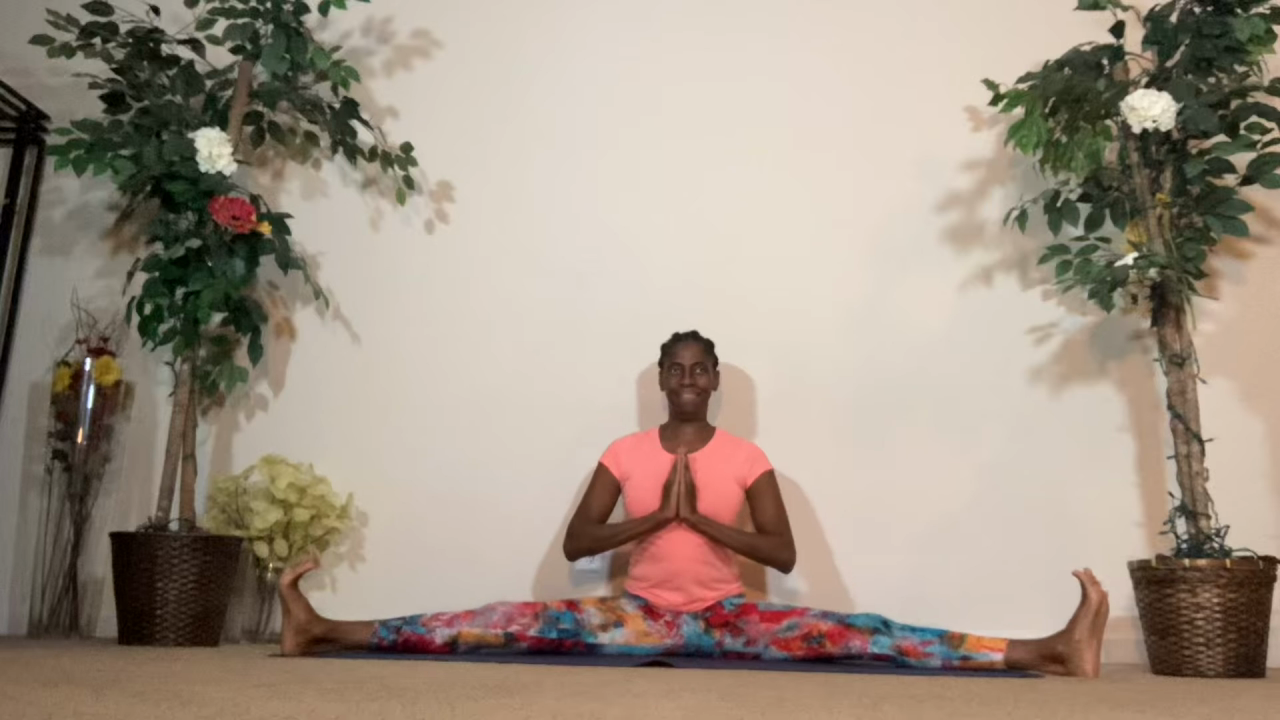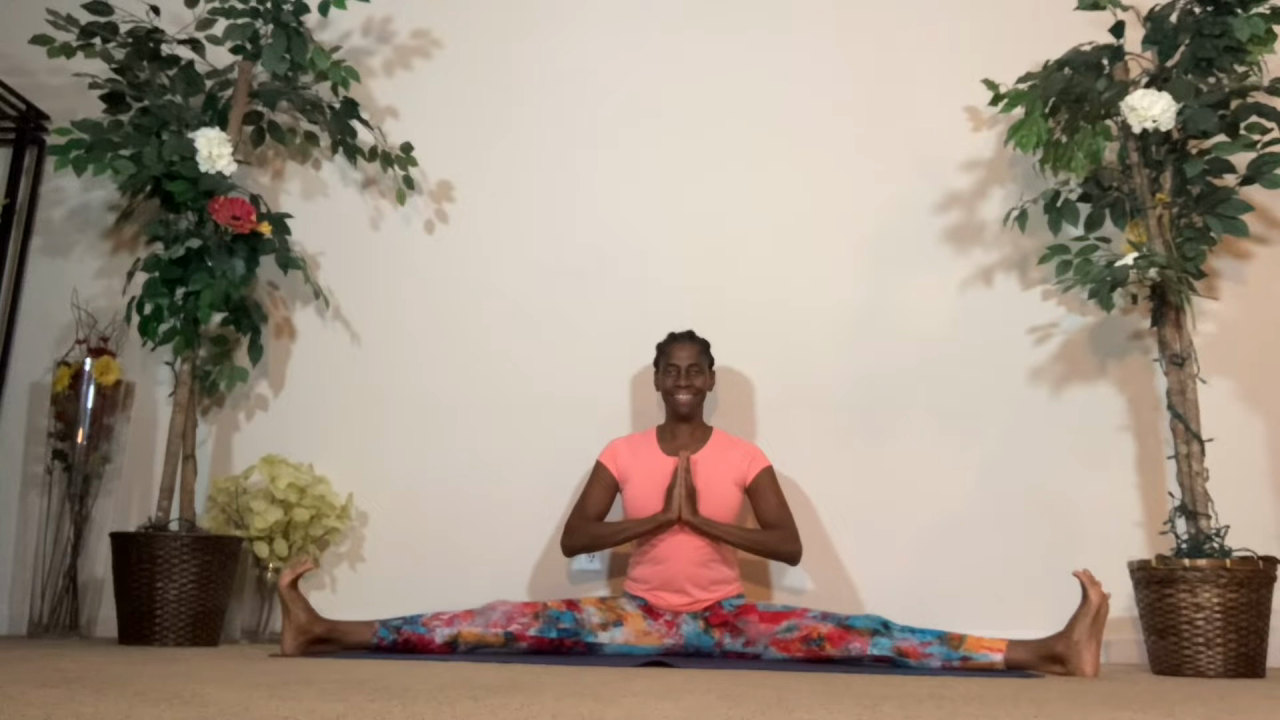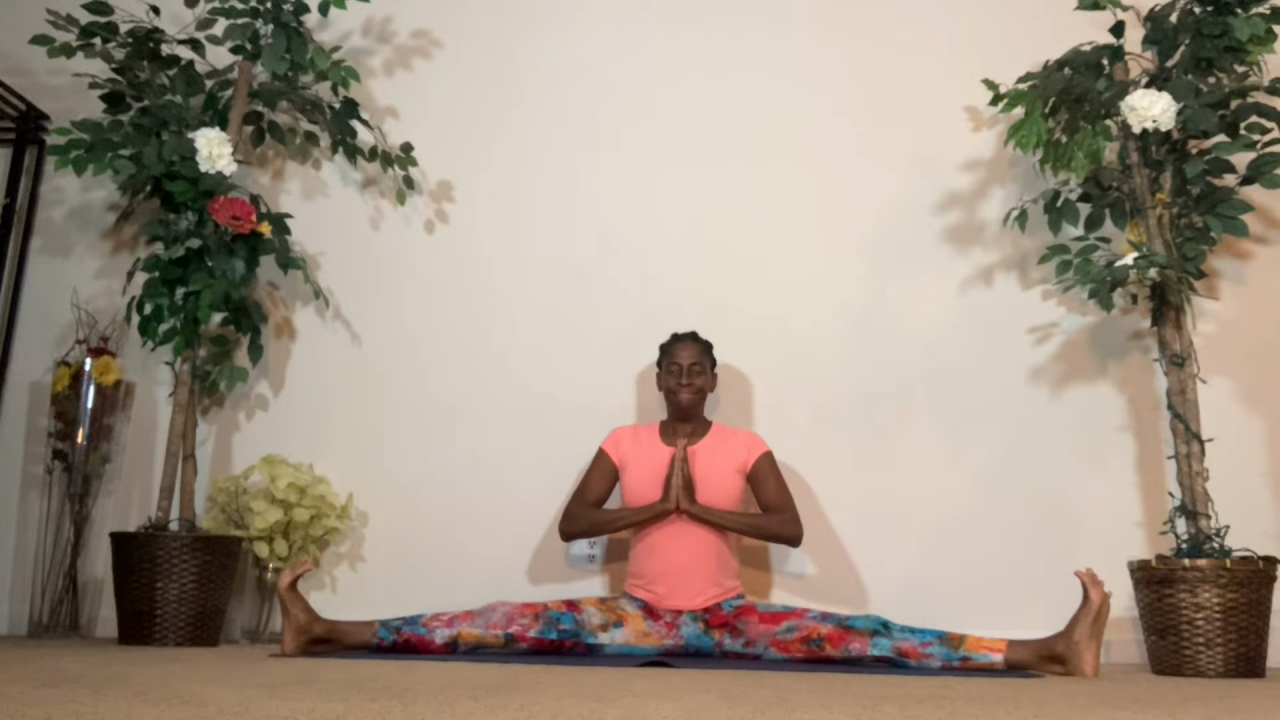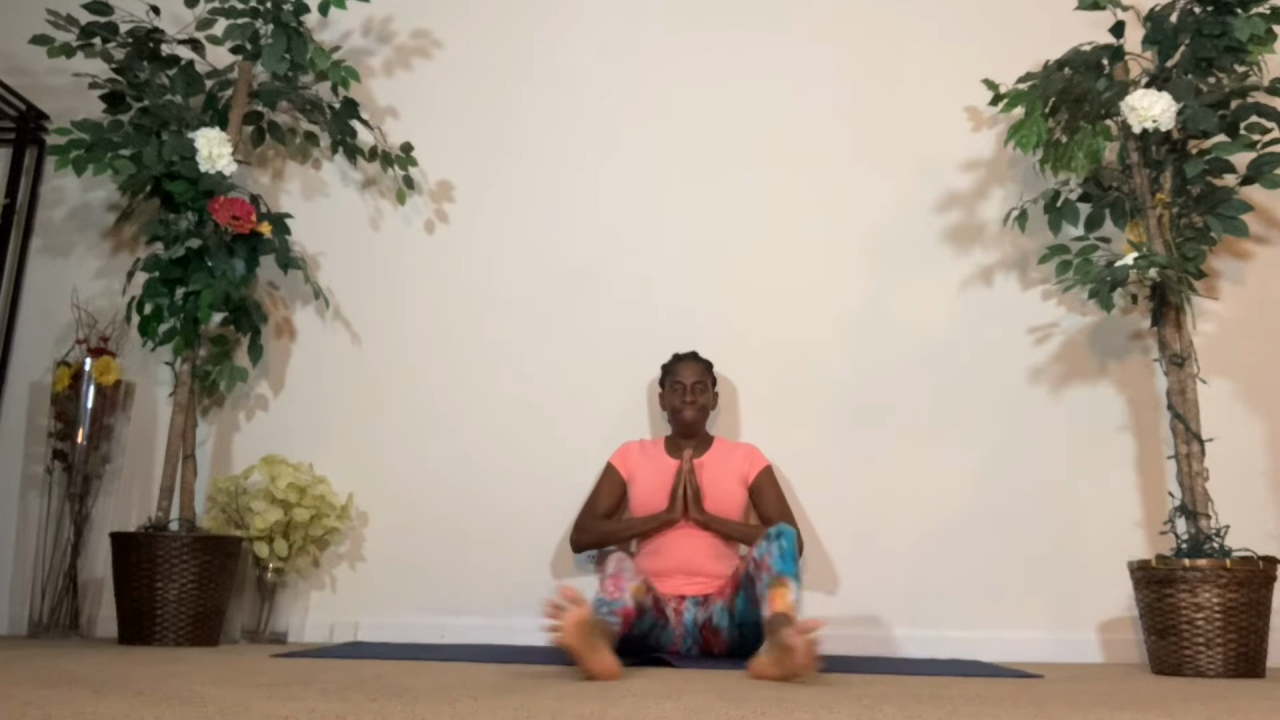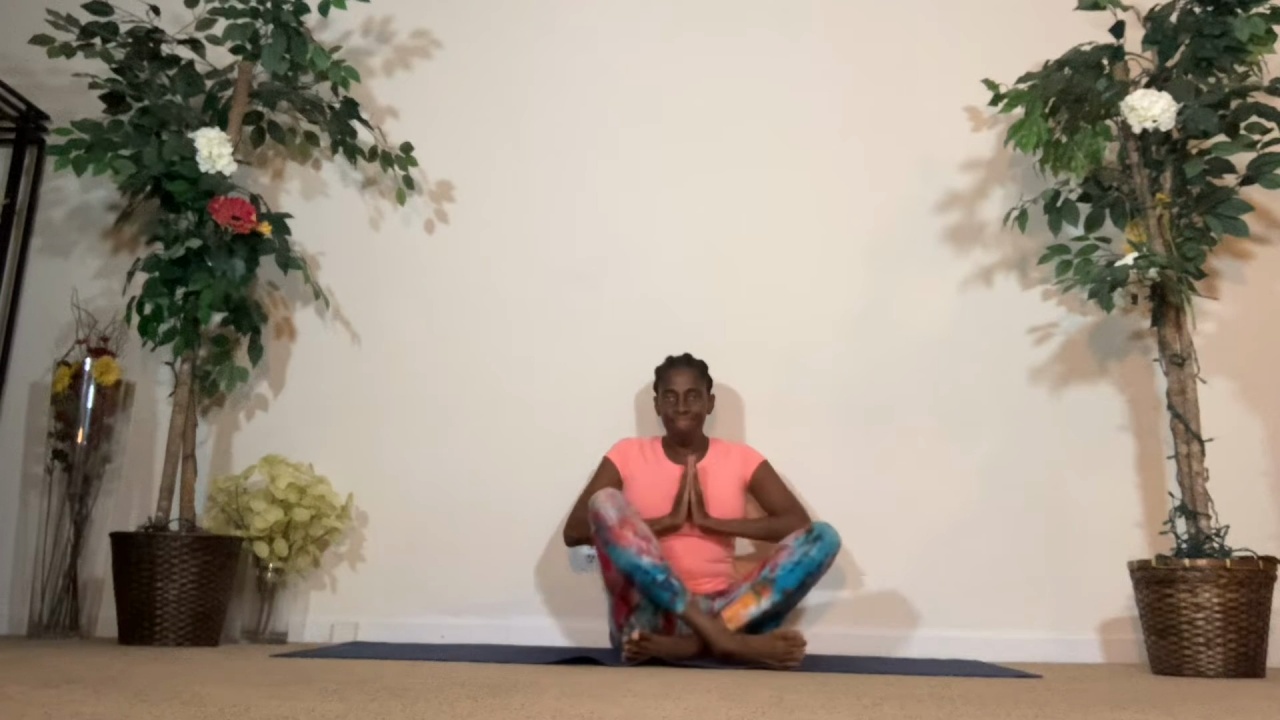
dt=1s
person 1, frame 1
left shoulder: (746, 458)
right shoulder: (624, 453)
left elbow: (784, 553)
right elbow: (575, 541)
left wrist: (698, 515)
right wrist: (657, 513)
left hip: (728, 617)
right hip: (639, 616)
left knee: (857, 634)
right knee: (515, 622)
left ankle: (1047, 651)
right ankle: (325, 630)
person 1, frame 2
left shoulder: (744, 457)
right shoulder: (621, 453)
left elbow: (789, 545)
right elbow: (573, 538)
left wrist: (702, 518)
right wrist: (658, 515)
left hip: (728, 619)
right hip: (637, 618)
left knee: (855, 637)
right knee: (512, 623)
left ankle: (1047, 651)
right ankle: (324, 631)
person 1, frame 3
left shoulder: (746, 446)
right shoulder: (625, 443)
left elbow: (791, 528)
right elbow: (571, 523)
left wrist: (701, 506)
right wrist: (655, 506)
left hip: (727, 617)
right hip: (638, 616)
left knee: (858, 636)
right knee: (509, 624)
left ankle: (1051, 652)
right ankle: (324, 631)
person 1, frame 4
left shoulder: (746, 459)
right shoulder: (631, 457)
left elbow: (793, 542)
right elbow: (580, 536)
left wrist: (706, 516)
right wrist: (666, 514)
left hip: (725, 617)
right hip: (654, 619)
left knee: (779, 536)
right knee: (618, 562)
left ankle: (779, 644)
right ankle: (599, 647)
person 1, frame 5
left shoulder: (741, 459)
right shoulder: (628, 454)
left elbow: (797, 524)
right elbow: (574, 530)
left wrist: (710, 522)
right wrist: (669, 521)
left hip: (722, 612)
right hip: (649, 617)
left knee: (824, 535)
right knee: (605, 501)
left ankle: (689, 643)
right ankle: (718, 639)
